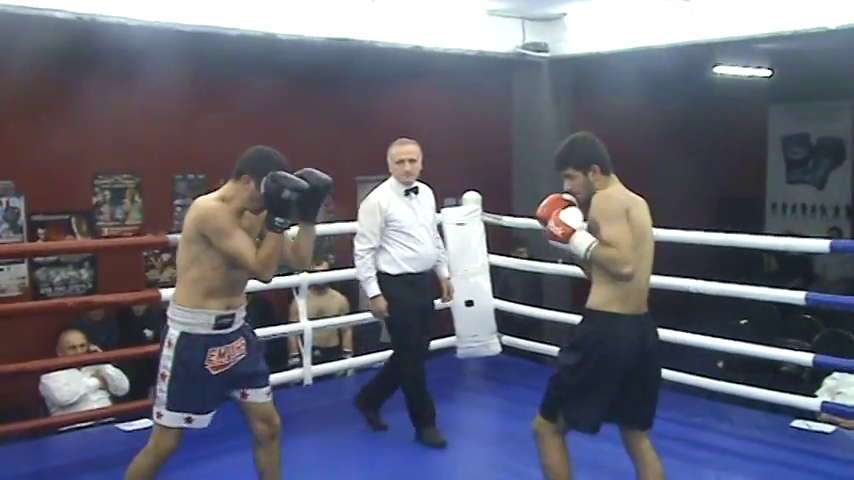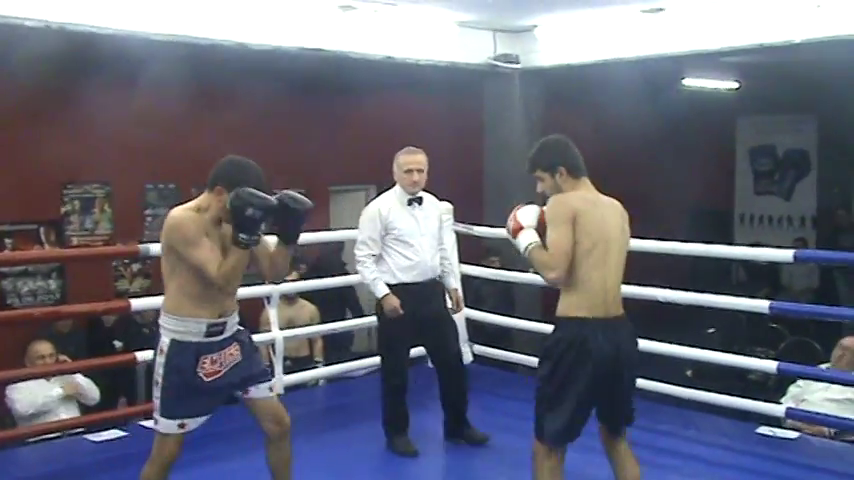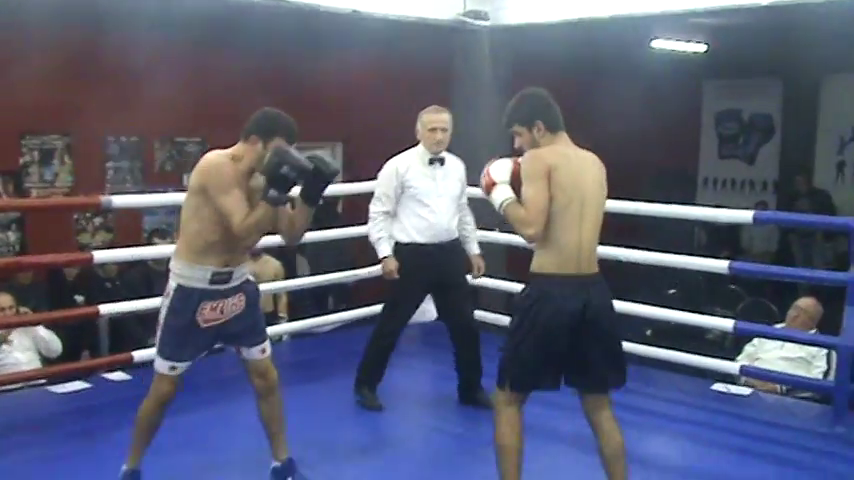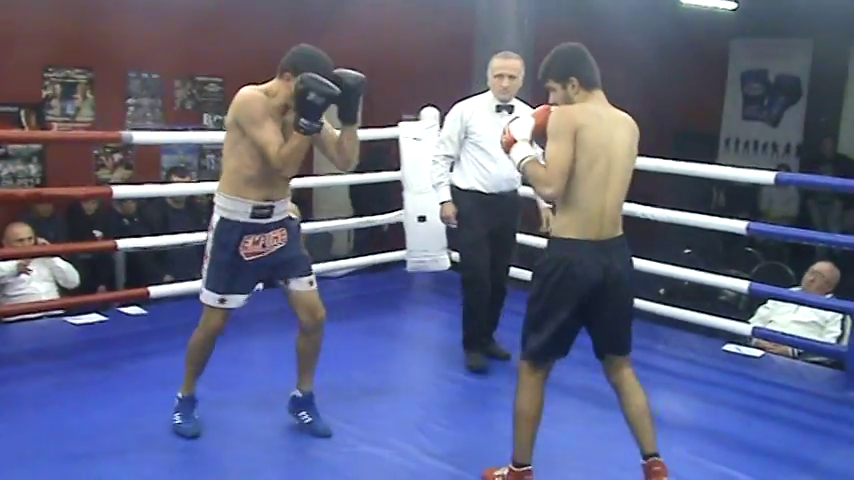
dt=0.4s
person 1, frame 1
left shoulder: (606, 201)
right shoulder: (636, 202)
left elbow: (624, 265)
left wrist: (575, 237)
right wrist: (571, 235)
left hip: (606, 330)
right hip: (640, 329)
left knee: (547, 427)
right knee: (636, 434)
person 1, frame 2
left shoulder: (561, 205)
right shoulder: (616, 210)
left elbow: (554, 272)
left wrist: (525, 235)
left hip: (579, 336)
right hip: (619, 333)
left knee: (547, 448)
right knee: (614, 437)
person 1, frame 3
left shoulder: (538, 160)
right shoulder: (594, 164)
left elbow: (531, 228)
left wrist: (499, 190)
left hip: (549, 294)
right hip: (593, 290)
left knee: (507, 400)
right knee: (598, 406)
person 1, frame 4
left shoulder: (567, 117)
right shoulder: (628, 125)
left elbow: (550, 188)
left wrist: (519, 146)
left hip: (570, 257)
right hip: (614, 255)
left knee: (533, 366)
right knee: (619, 367)
person 2, frame 1
left shoulder: (257, 213)
right shoulder: (209, 211)
left elbow: (300, 260)
right elbow: (263, 269)
left wrist: (308, 215)
right wrist: (279, 218)
left hip: (234, 331)
right hip: (192, 336)
left knee: (268, 425)
right knee: (165, 442)
person 2, frame 2
left shoulder: (238, 221)
right shoulder: (182, 221)
left elbow: (275, 274)
right elbow: (225, 282)
left wrist: (288, 233)
right wrist: (246, 234)
left hip: (229, 337)
right hip: (185, 344)
left knee: (278, 423)
right knee: (167, 449)
person 2, frame 3
left shoulder: (265, 178)
right shoulder: (216, 166)
left elbow: (292, 235)
right elbow: (245, 232)
left wrist: (310, 193)
right wrist: (276, 189)
left hip: (237, 286)
right hip: (192, 288)
left knee: (266, 379)
right knee: (163, 388)
person 2, frame 4
left shoulder: (301, 108)
right shoulder: (250, 101)
left elbow: (346, 161)
right elbow: (283, 164)
left wrist: (349, 113)
right wrist: (308, 119)
left hip: (279, 221)
right hip: (236, 222)
left knee: (313, 315)
right knee: (214, 321)
left ankle: (302, 398)
right ankle: (186, 398)
person 3, frame 1
left shoulder: (427, 194)
right shoulder: (377, 201)
right elbow: (363, 251)
left wrist: (444, 274)
right wrist: (374, 293)
left hip: (423, 282)
right hip: (396, 285)
left knee: (415, 351)
right knee: (411, 356)
left ankle: (369, 399)
right ankle: (424, 423)
person 3, frame 2
left shoulder: (433, 205)
right shoulder: (379, 209)
right elbow: (364, 258)
left wrist: (452, 285)
right wrist: (384, 294)
left hip: (430, 292)
right hip: (398, 295)
left knee: (452, 358)
right knee: (395, 368)
left ankle: (457, 425)
right ankle: (397, 432)
person 3, frame 3
left shoulder: (457, 166)
right shoulder: (398, 166)
right elbow: (379, 213)
left wrist: (473, 250)
right wrist: (386, 254)
left hip: (449, 253)
right hip: (412, 255)
left knee: (464, 323)
right knee: (392, 323)
left ankle: (471, 389)
right ankle: (366, 385)
person 3, frame 4
left shoulder: (527, 117)
right shoulder: (466, 111)
right elbow: (442, 157)
left wrist: (545, 202)
right wrist: (445, 199)
left hip: (507, 203)
right hip: (472, 202)
left knee: (498, 277)
right knee: (476, 274)
left ankle: (485, 337)
right ankle: (473, 344)
